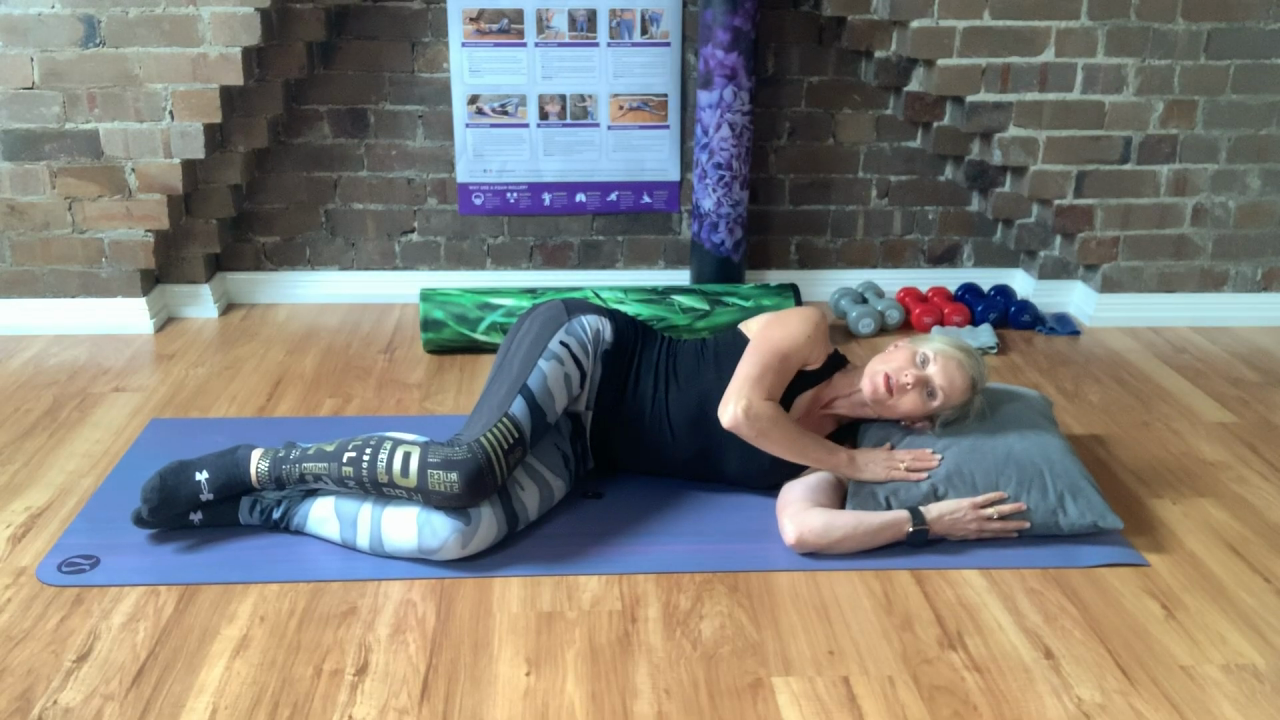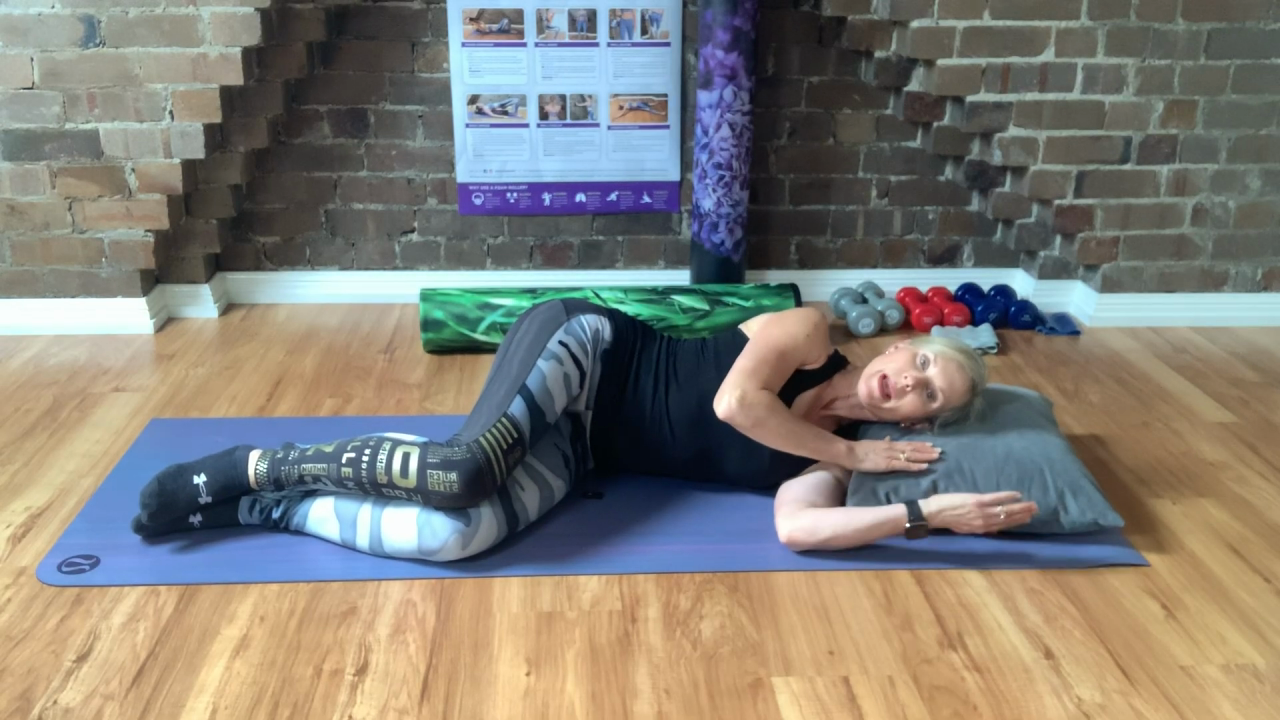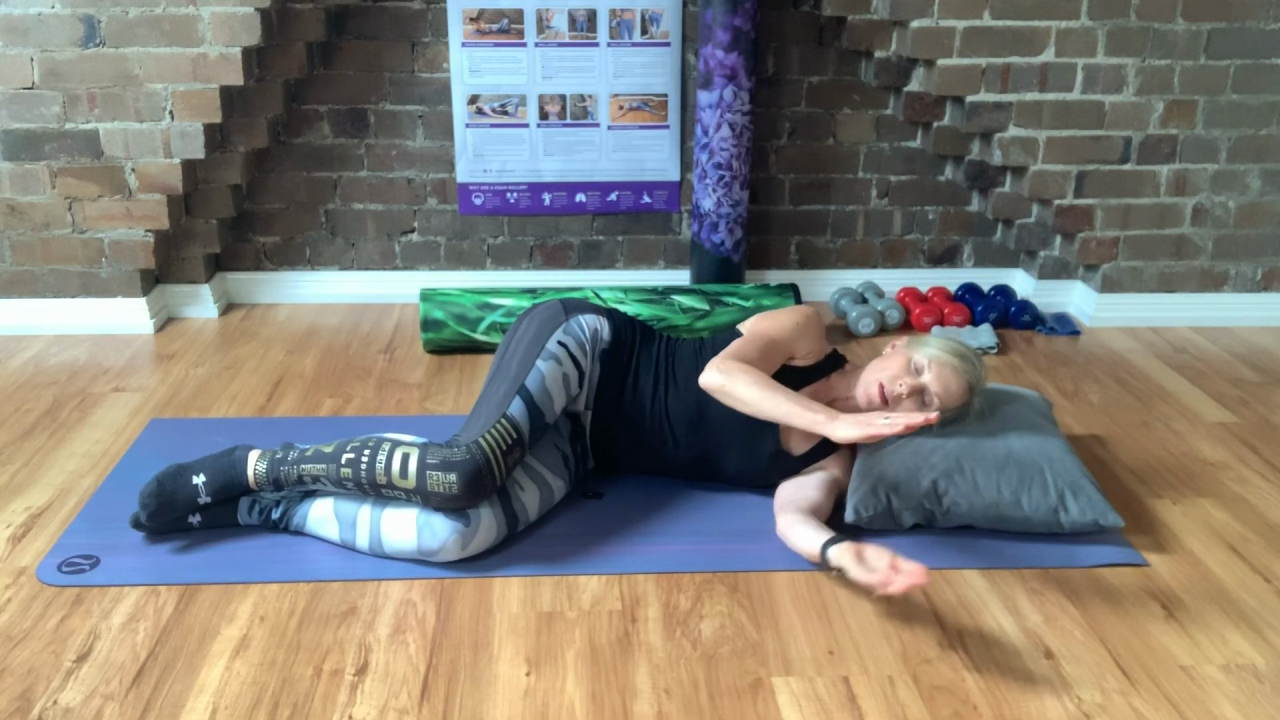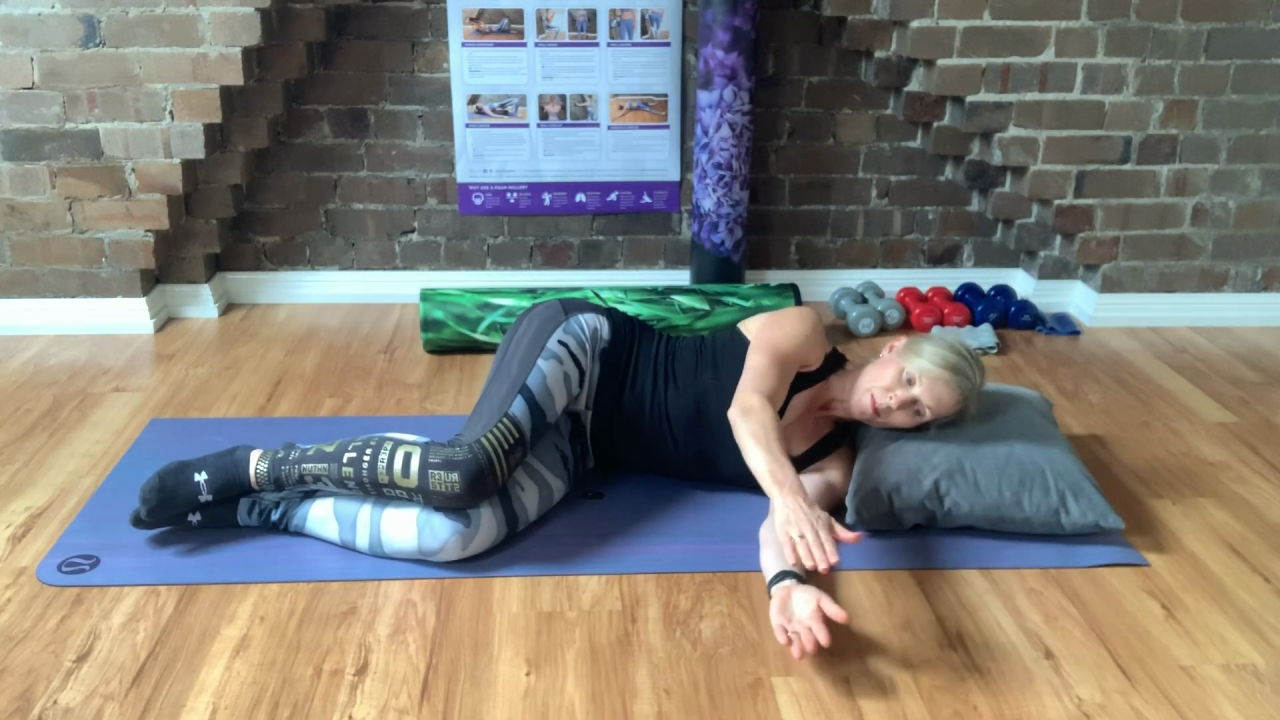
dt=0.4s
person 1, frame 1
left shoulder: (829, 454)
right shoulder: (811, 334)
left elbow: (804, 530)
right elbow: (738, 411)
left wrist: (929, 521)
right wrist: (859, 465)
left hip: (583, 451)
right hip: (581, 350)
left knee: (463, 533)
right knee: (464, 472)
left ankle: (265, 506)
right ankle: (251, 465)
person 1, frame 2
left shoulder: (825, 457)
right shoulder: (810, 334)
left elbow: (799, 527)
right elbow: (731, 400)
left wrist: (925, 513)
right wrist: (855, 453)
left hip: (583, 448)
right hip: (581, 350)
left knee: (463, 533)
right knee: (463, 472)
left ankle: (264, 507)
right ankle: (247, 469)
person 1, frame 3
left shoulder: (830, 458)
right shoulder: (806, 332)
left elbow: (797, 515)
right elbow: (718, 371)
left wrist: (841, 553)
right wrist: (836, 418)
left hip: (580, 449)
right hip: (577, 347)
left knee: (459, 530)
right knee: (458, 471)
left ankle: (262, 505)
right ankle: (243, 467)
person 1, frame 4
left shoulder: (832, 462)
right shoulder: (806, 331)
left elbow: (784, 522)
right elbow: (747, 410)
left wrist: (785, 586)
right wrist: (791, 497)
left hip: (582, 448)
right hip: (581, 347)
left knee: (462, 533)
right knee: (466, 471)
left ankle: (262, 508)
right ankle: (250, 467)
